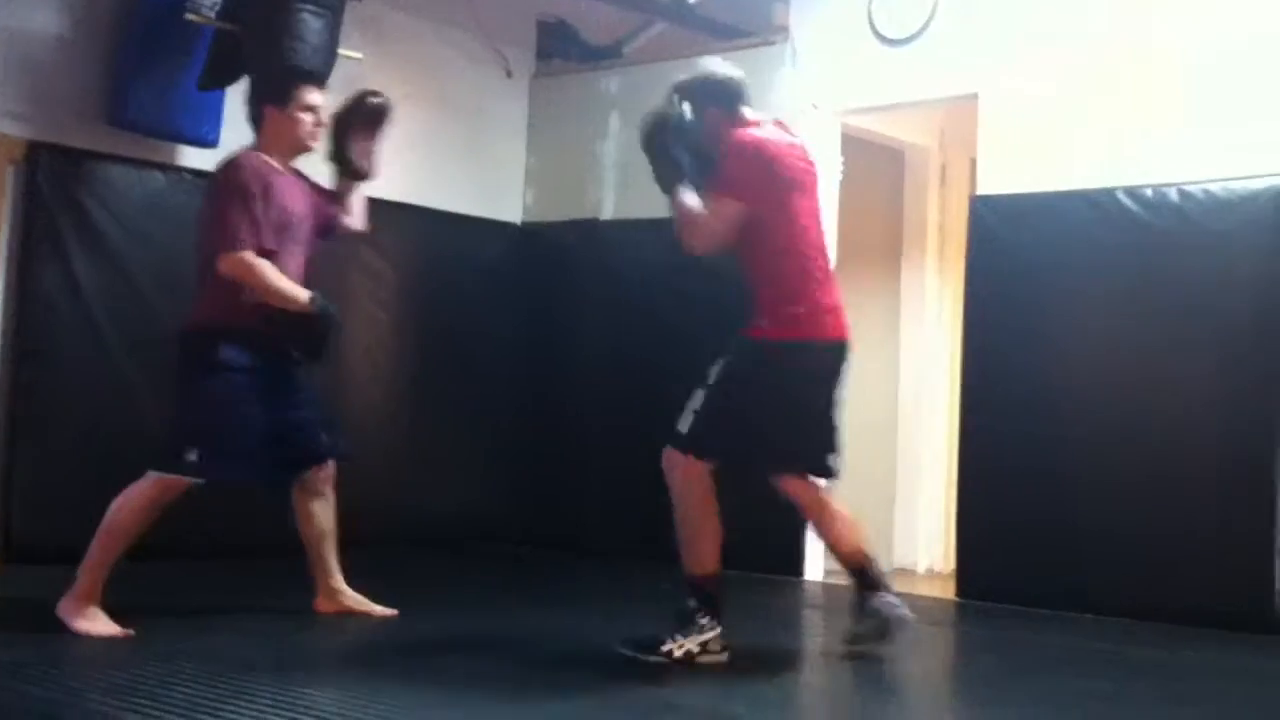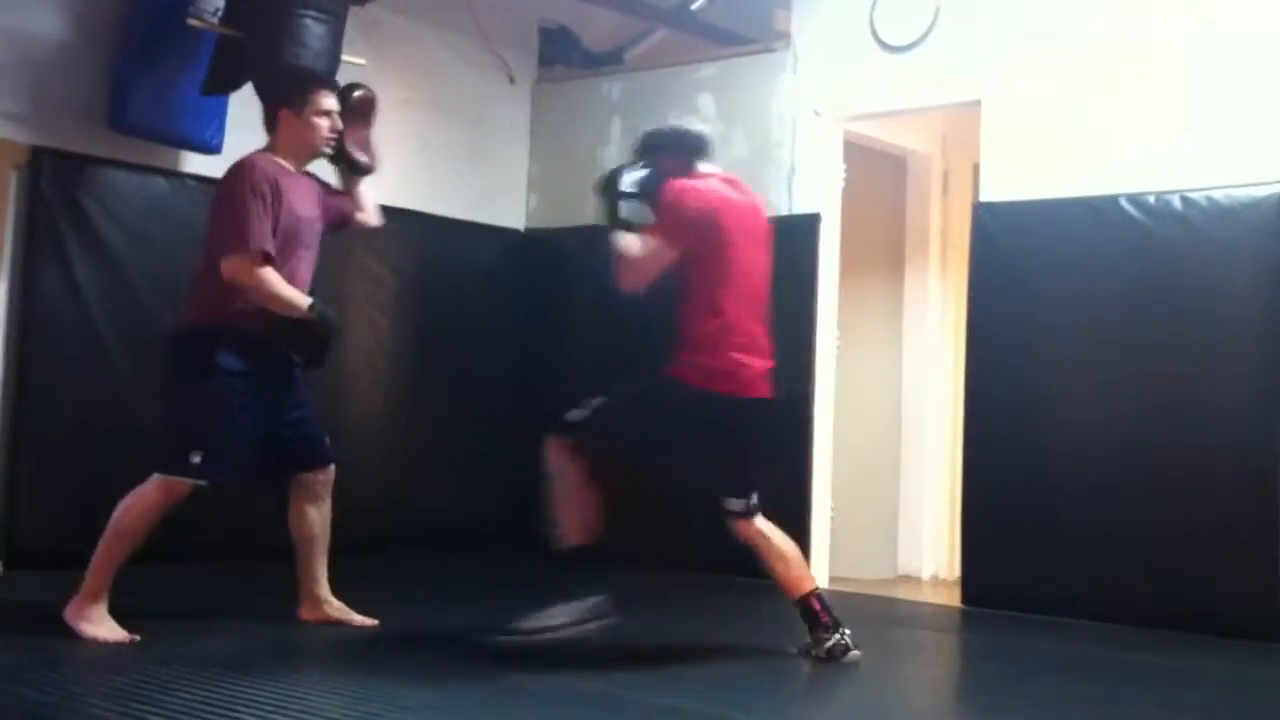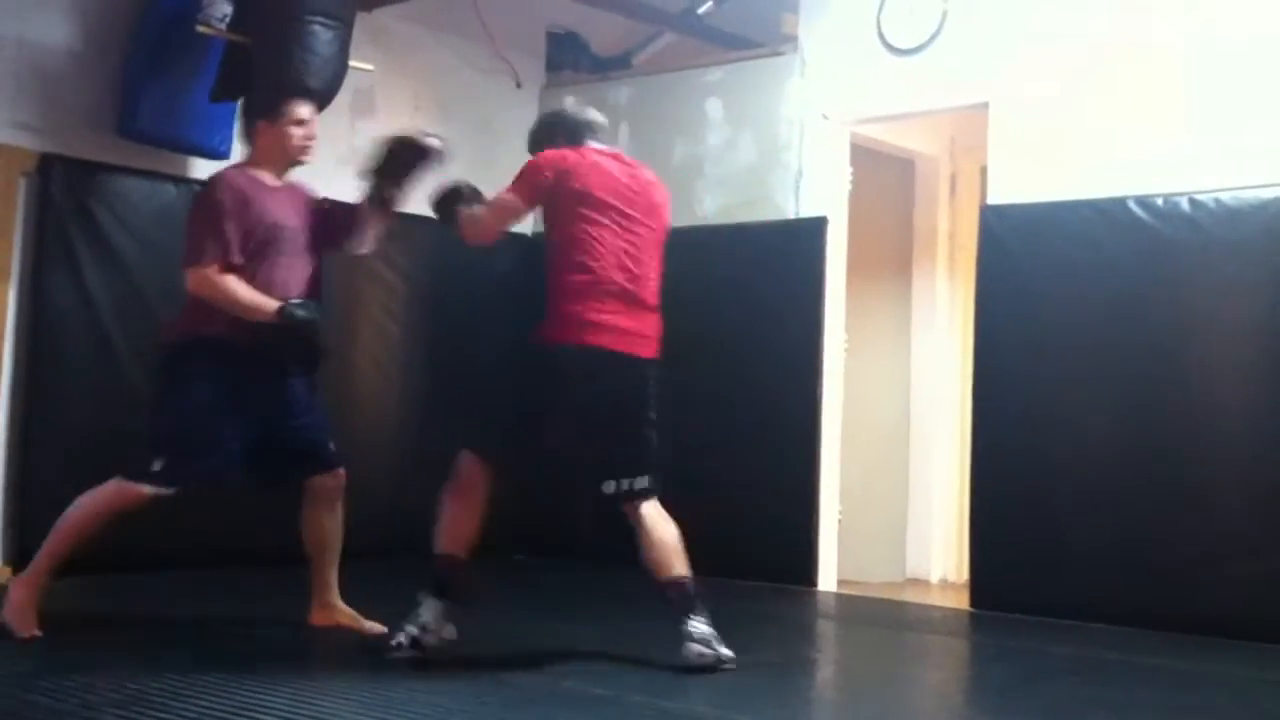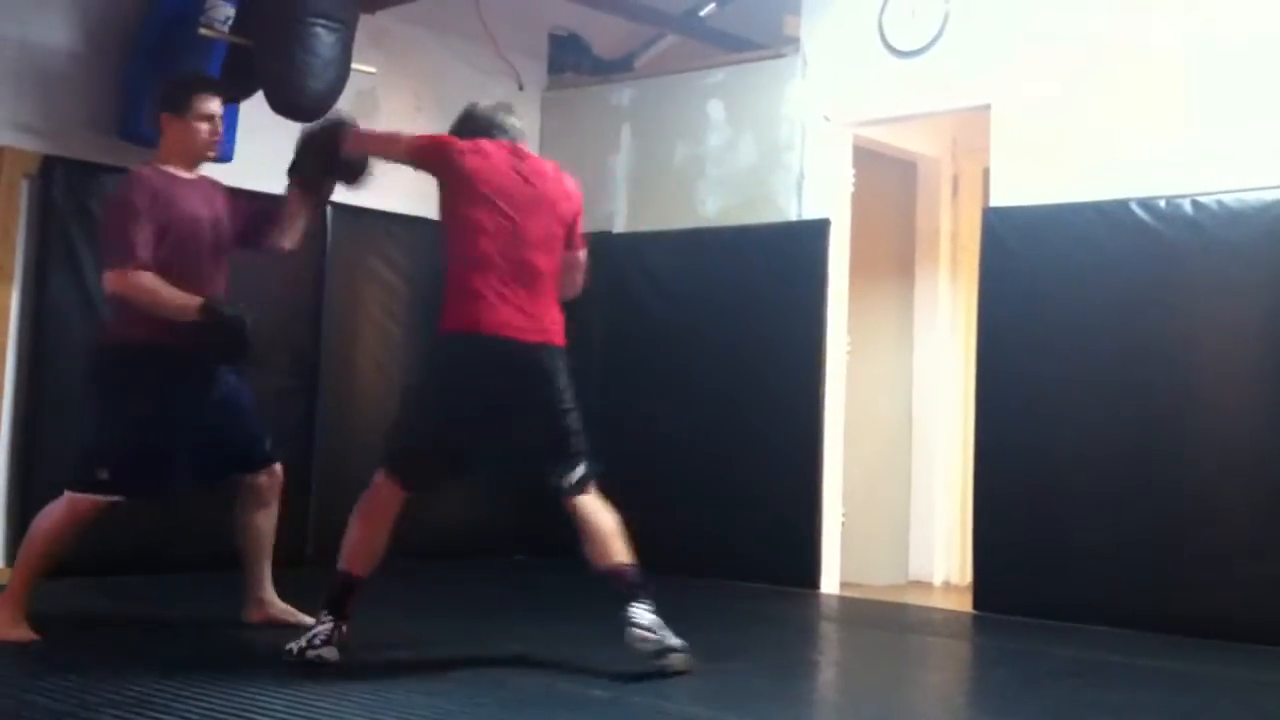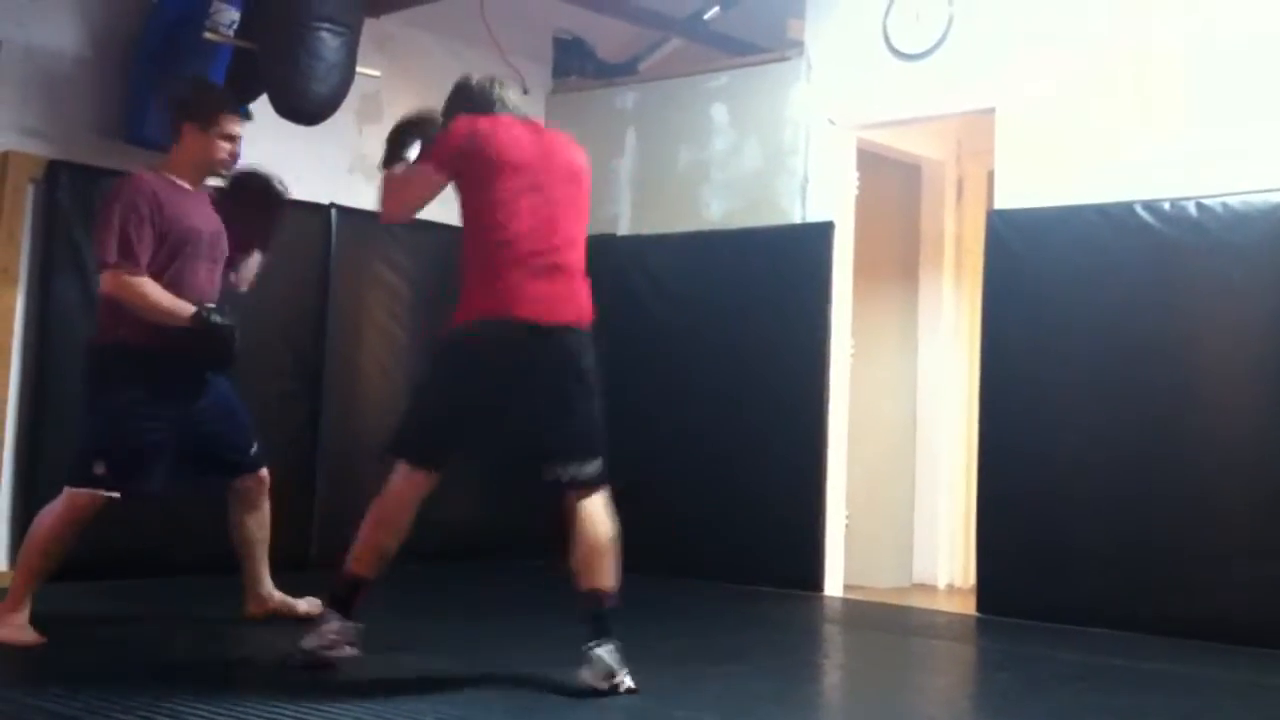
dt=0.3s
person 1, frame 1
left shoulder: (744, 149)
right shoulder: (784, 141)
left elbow: (701, 238)
left wrist: (677, 179)
right wrist: (689, 170)
left hip: (783, 339)
right hip: (820, 335)
left knee: (685, 462)
right knee: (796, 479)
left ankle: (702, 623)
right ankle: (874, 595)
person 1, frame 2
left shoulder: (685, 198)
right shoulder: (751, 204)
left elbow: (632, 277)
left wrist: (623, 215)
right wrist: (650, 207)
left hip: (696, 384)
right hip: (751, 390)
left knee: (566, 449)
right knee: (745, 519)
left ankle: (584, 590)
right ankle: (826, 630)
person 1, frame 3
left shoulder: (555, 165)
right shoulder: (653, 188)
left elbow: (481, 232)
left wrist: (459, 209)
left hip: (572, 348)
right hip: (637, 355)
left knee: (473, 472)
right knee: (641, 502)
left ankle: (436, 609)
right ankle: (695, 624)
person 1, frame 4
left shoulder: (457, 153)
right shoulder: (564, 186)
left elbow: (361, 143)
left wrist: (347, 138)
left hip: (467, 345)
right hip: (540, 351)
left knee: (390, 484)
right knee: (582, 493)
left ankle: (333, 621)
right ankle: (639, 612)
person 1, frame 5
left shoulder: (467, 134)
right shoulder: (571, 153)
left elbow: (396, 206)
left wrist: (399, 162)
left hip: (491, 328)
right hip: (566, 333)
left knee: (411, 477)
right knee: (586, 494)
left ankle: (340, 619)
right ankle: (602, 645)
person 2, frame 1
left shoulder: (297, 186)
right shoulder: (245, 172)
left elbow: (350, 220)
right elbow: (236, 261)
right wrist: (307, 303)
left hip: (274, 354)
right hip: (225, 350)
left knee: (317, 468)
right knee: (175, 475)
left ankle: (331, 590)
right ankle: (81, 596)
person 2, frame 2
left shoulder: (310, 189)
right shoulder: (255, 176)
left elbow: (366, 216)
right elbow: (237, 268)
right wrist: (310, 311)
left hip: (274, 357)
right hip: (221, 351)
left knee: (316, 471)
right knee: (178, 479)
left ankle: (316, 597)
right ankle: (88, 603)
person 2, frame 3
left shoulder: (301, 201)
right shoulder: (228, 189)
left elbow: (359, 239)
right elbow: (204, 279)
left wrist: (387, 185)
right wrist: (280, 314)
left hip: (274, 367)
right hip: (211, 363)
left knee: (328, 477)
right knee: (141, 486)
left ankle: (327, 604)
person 2, frame 4
left shoulder: (215, 194)
right shoulder: (141, 187)
left elbow: (280, 237)
right elbow: (121, 279)
left wrist: (308, 187)
right wrist: (202, 311)
left hip: (204, 364)
right hip: (142, 365)
left knee: (264, 473)
right knee: (92, 494)
left ankle: (262, 600)
person 2, frame 5
left shoulder: (212, 203)
right shoulder: (140, 191)
left elbow: (237, 278)
right elbow: (116, 280)
right wrist: (196, 318)
left hip: (196, 370)
right hip: (135, 369)
left knee: (252, 477)
right knee: (89, 492)
left ankle: (261, 593)
